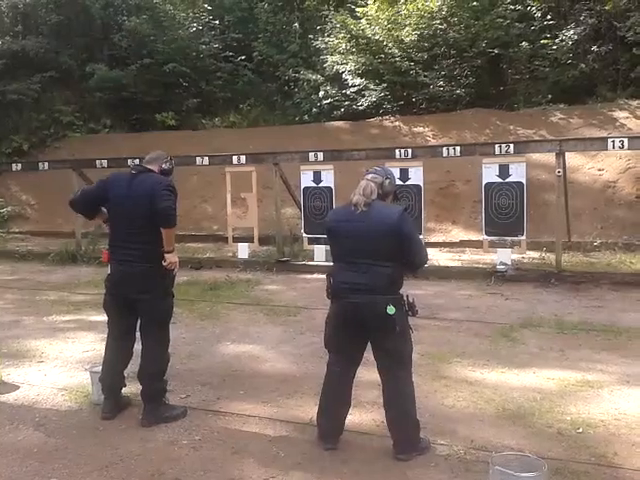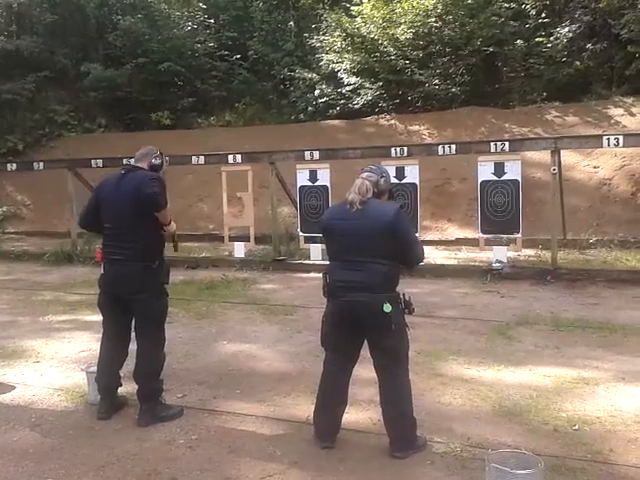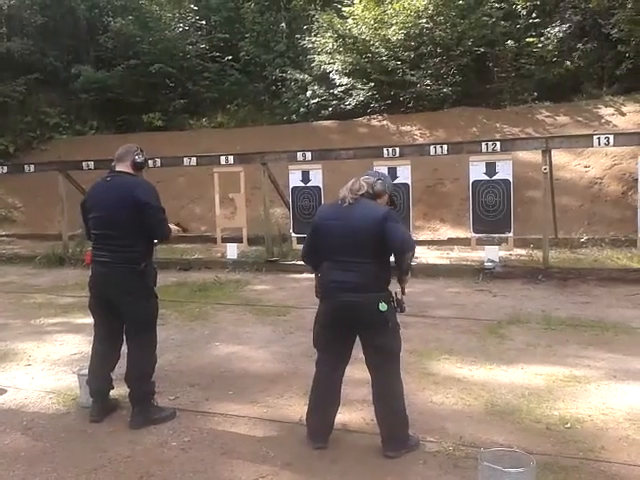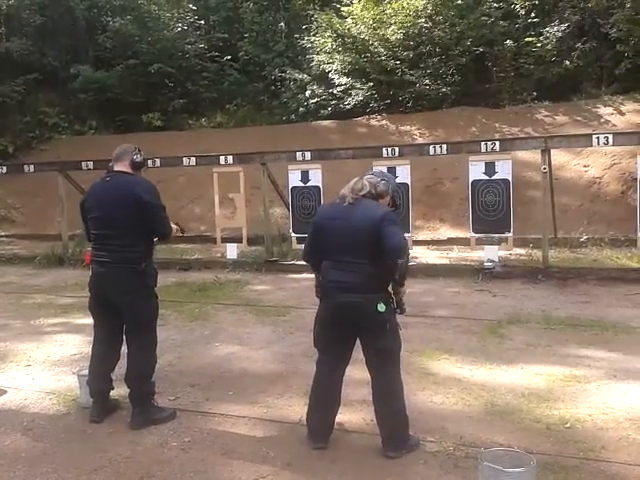
dt=0.5s
person 1, frame 1
left shoulder: (335, 217)
right shoulder: (396, 216)
right elbow: (418, 259)
left hip: (344, 303)
right hip: (384, 305)
left knee: (339, 368)
right knee: (396, 373)
left ankle: (328, 434)
right ankle: (406, 443)
person 1, frame 2
left shoulder: (331, 215)
right shoulder: (392, 213)
right elbow: (414, 256)
left hip: (340, 301)
right hip: (380, 303)
left knee: (335, 366)
right knee: (393, 371)
left ankle: (325, 433)
right ankle: (403, 441)
person 1, frame 3
left shoulder: (324, 213)
right shoulder: (382, 214)
left elbow: (308, 255)
right elbow: (405, 245)
right wrist: (402, 273)
left hip: (333, 302)
right hip: (372, 303)
left knee: (328, 366)
right knee: (385, 371)
left ankle: (317, 433)
right ankle: (395, 440)
person 1, frame 4
left shoulder: (325, 213)
right shoulder: (382, 215)
left elbow: (309, 255)
right elbow: (397, 250)
right wrist: (397, 283)
left hip: (332, 302)
right hip: (371, 304)
left knee: (328, 366)
right knee: (385, 371)
left ankle: (318, 433)
right ankle: (395, 441)
person 2, frame 1
left shoulder: (114, 181)
right shoulder: (161, 184)
left elbow: (77, 202)
right elbow: (166, 215)
left wrist: (107, 216)
right wrist: (169, 250)
left hip: (118, 272)
right hip: (151, 274)
left knee: (118, 335)
right knee: (155, 341)
left ankle: (111, 400)
right ankle: (154, 407)
person 2, frame 2
left shoulder: (106, 185)
right shoulder: (150, 180)
left elbow: (86, 221)
right elbow: (154, 199)
right wrist: (167, 223)
left hip: (112, 271)
right hip: (144, 273)
left knee: (113, 335)
right knee: (150, 339)
left ankle: (107, 399)
right ankle: (150, 406)
person 2, frame 3
left shoulder: (93, 191)
right shoulder: (141, 188)
left elbow: (91, 233)
right elbow: (159, 232)
right wrist: (170, 230)
left hip: (100, 274)
right hip: (133, 276)
left knee: (104, 337)
right knee: (141, 341)
left ankle: (99, 402)
right ankle: (142, 408)
person 2, frame 4
left shoulder: (92, 191)
right shoulder: (141, 187)
left elbow: (90, 233)
right elbow: (161, 230)
right wrist: (172, 229)
left hip: (100, 274)
right hip: (133, 276)
left knee: (104, 337)
right knee: (141, 341)
left ankle: (99, 402)
right ankle: (142, 408)
